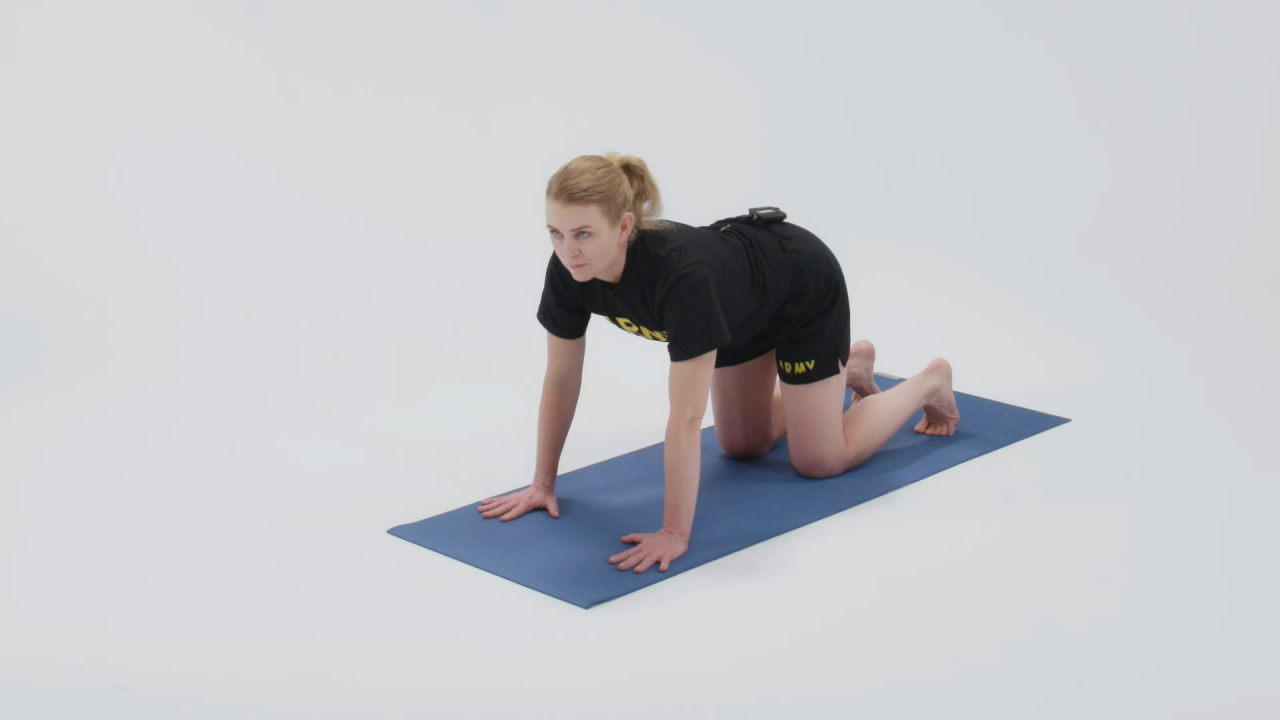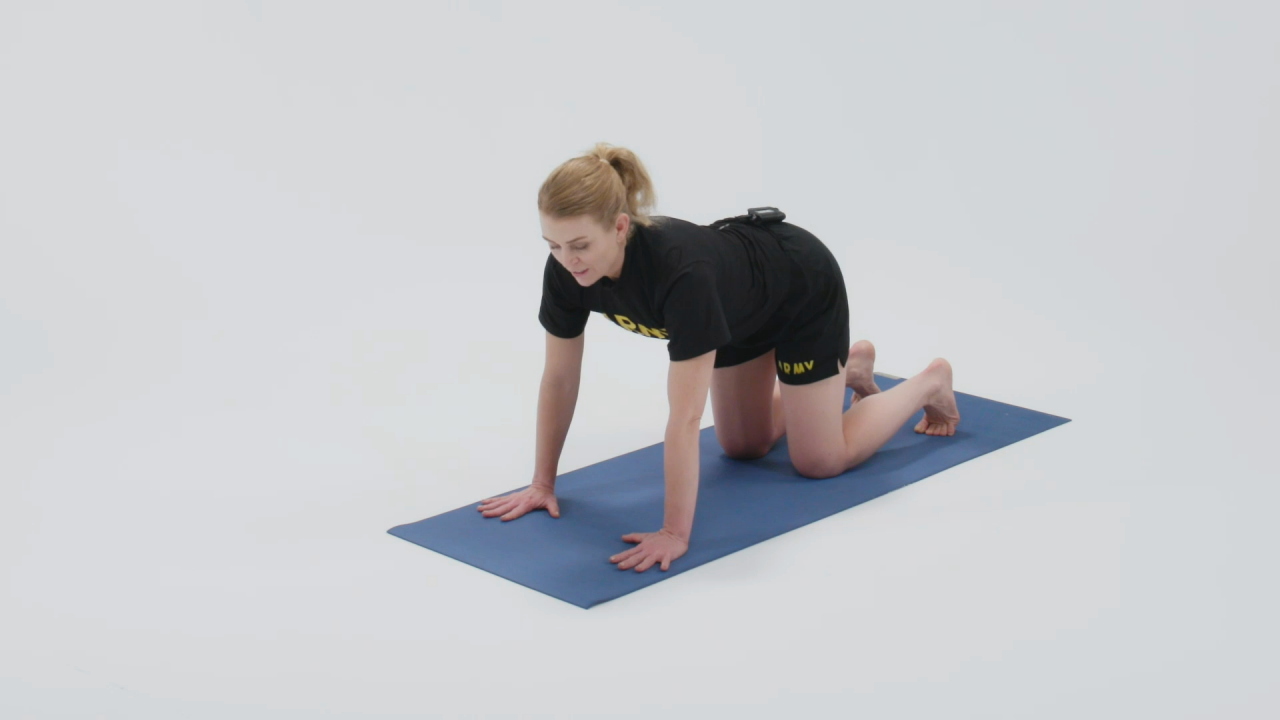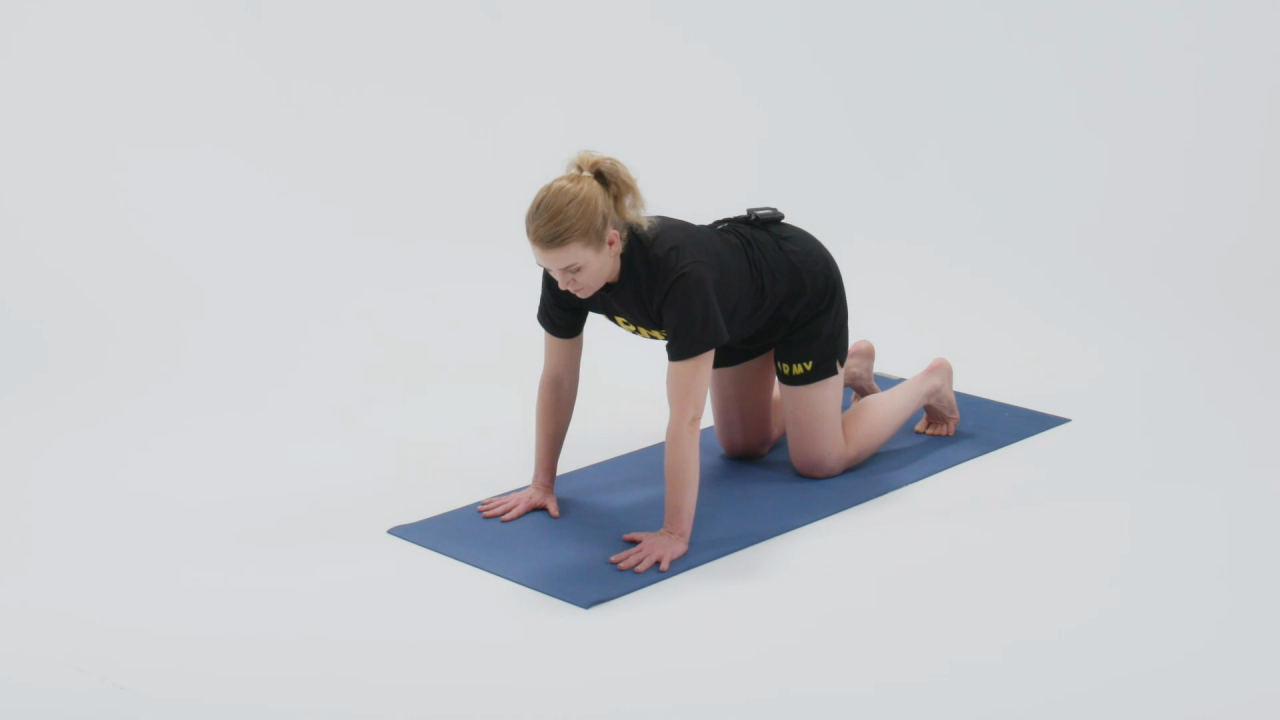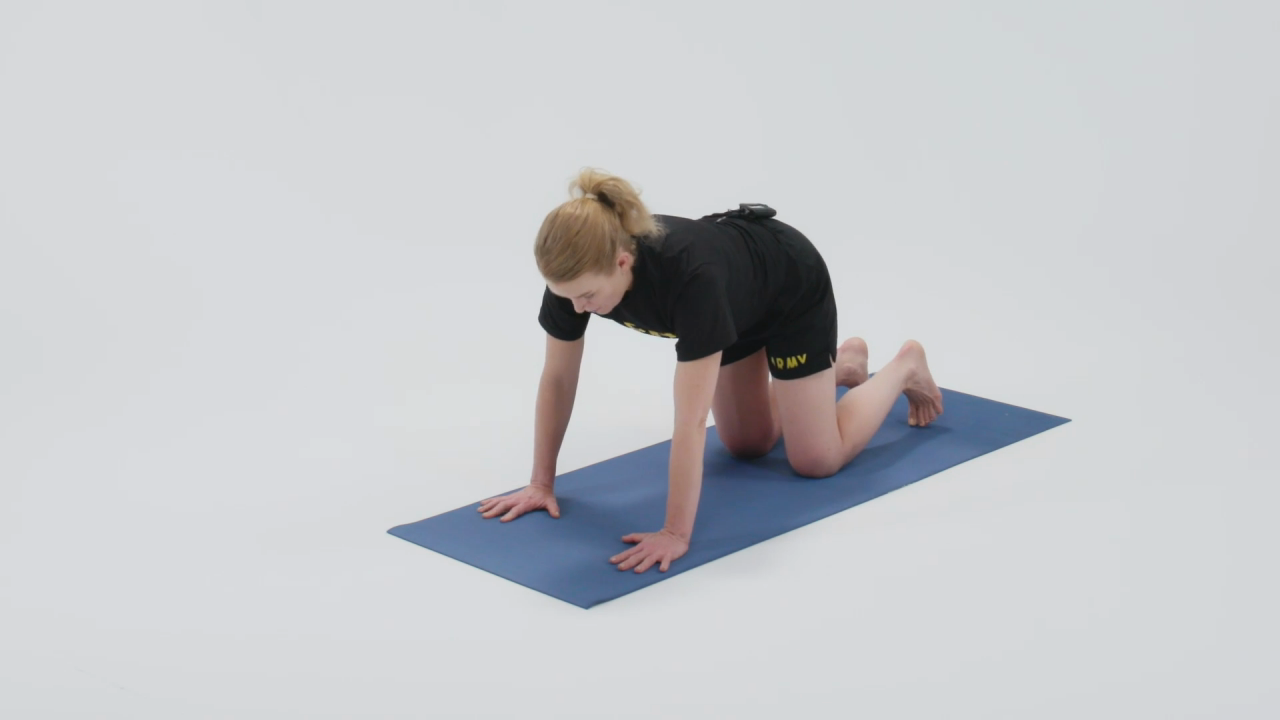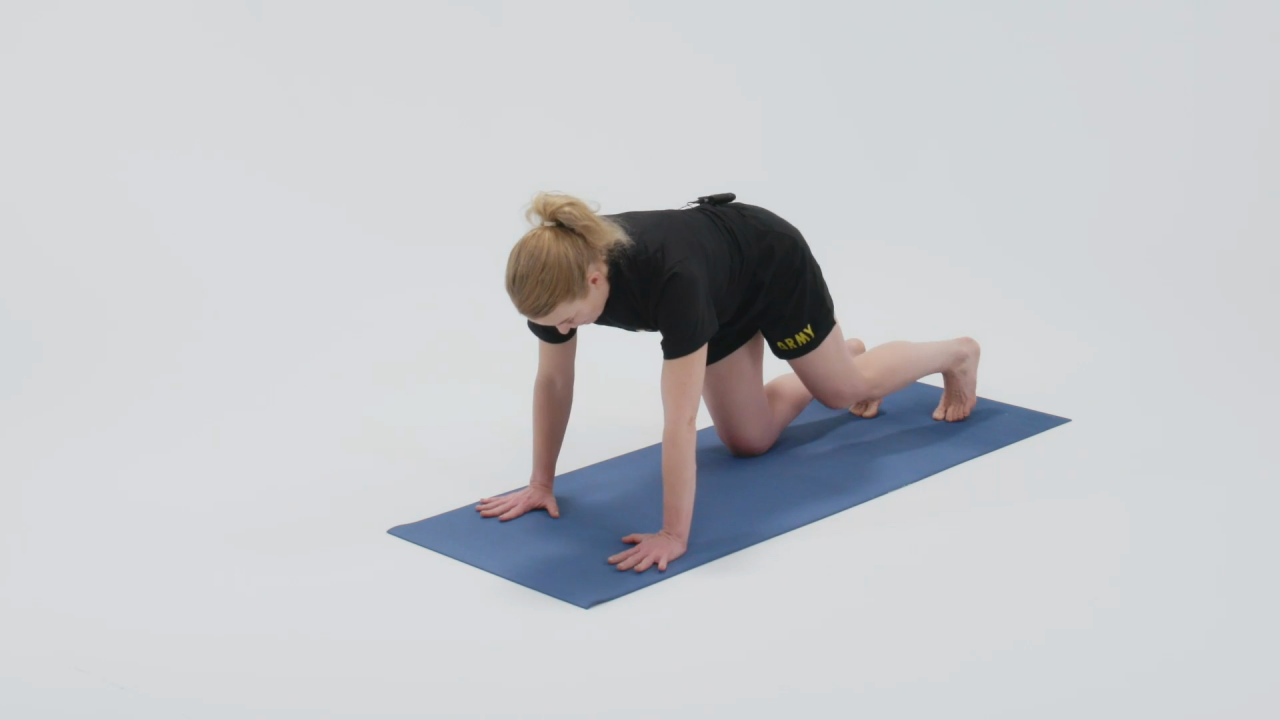
dt=1s
person 1, frame 1
left shoulder: (681, 274)
right shoulder: (569, 270)
left elbow: (686, 418)
right elbow: (561, 379)
left wrist: (675, 532)
right wrist: (543, 482)
left hip: (803, 289)
right hip: (745, 302)
left knee: (819, 460)
right knee: (744, 447)
left ankle: (930, 382)
right ankle: (850, 366)
person 1, frame 2
left shoulder: (681, 272)
right shoulder: (567, 268)
left elbow: (685, 418)
right elbow: (559, 379)
left wrist: (675, 532)
right wrist: (542, 483)
left hip: (803, 290)
right hip: (744, 303)
left knee: (819, 460)
right knee: (744, 447)
left ankle: (930, 383)
right ankle: (849, 367)
person 1, frame 3
left shoulder: (678, 273)
right shoulder: (567, 266)
left elbow: (685, 418)
right elbow: (558, 379)
left wrist: (676, 532)
right wrist: (543, 483)
left hip: (802, 290)
right hip: (742, 303)
left knee: (818, 460)
right knee: (744, 447)
left ankle: (930, 383)
right ankle: (849, 367)
person 1, frame 4
left shoulder: (690, 277)
right shoulder: (576, 267)
left elbow: (690, 421)
right elbow: (557, 379)
left wrist: (677, 533)
right wrist: (542, 481)
left hip: (793, 290)
right hip: (739, 299)
left knee: (816, 458)
right knee: (748, 445)
left ankle: (904, 368)
right ankle: (843, 363)
person 1, frame 5
left shoulder: (670, 277)
right shoulder: (558, 273)
left elbow: (680, 420)
right elbow: (553, 381)
left wrist: (675, 534)
right wrist: (541, 483)
left hip: (773, 266)
right hip: (724, 292)
left knee: (843, 389)
right knee: (748, 440)
left ankle: (957, 354)
right ankle: (841, 353)
